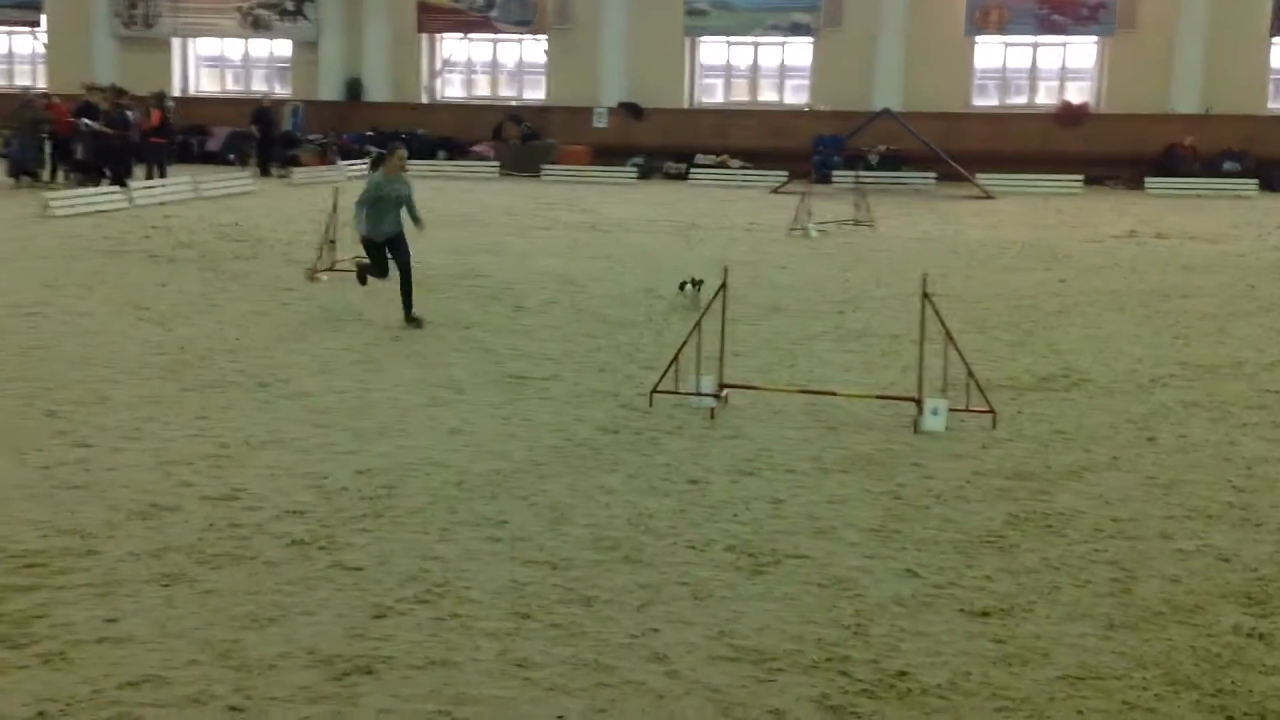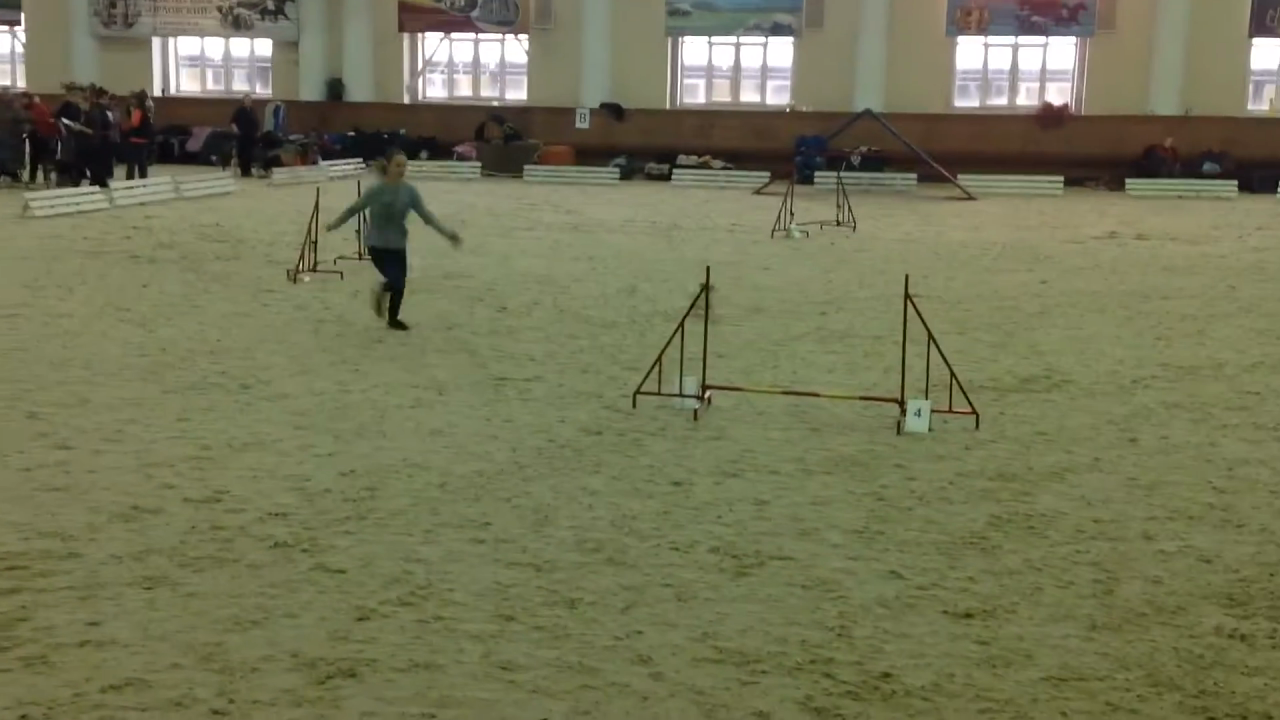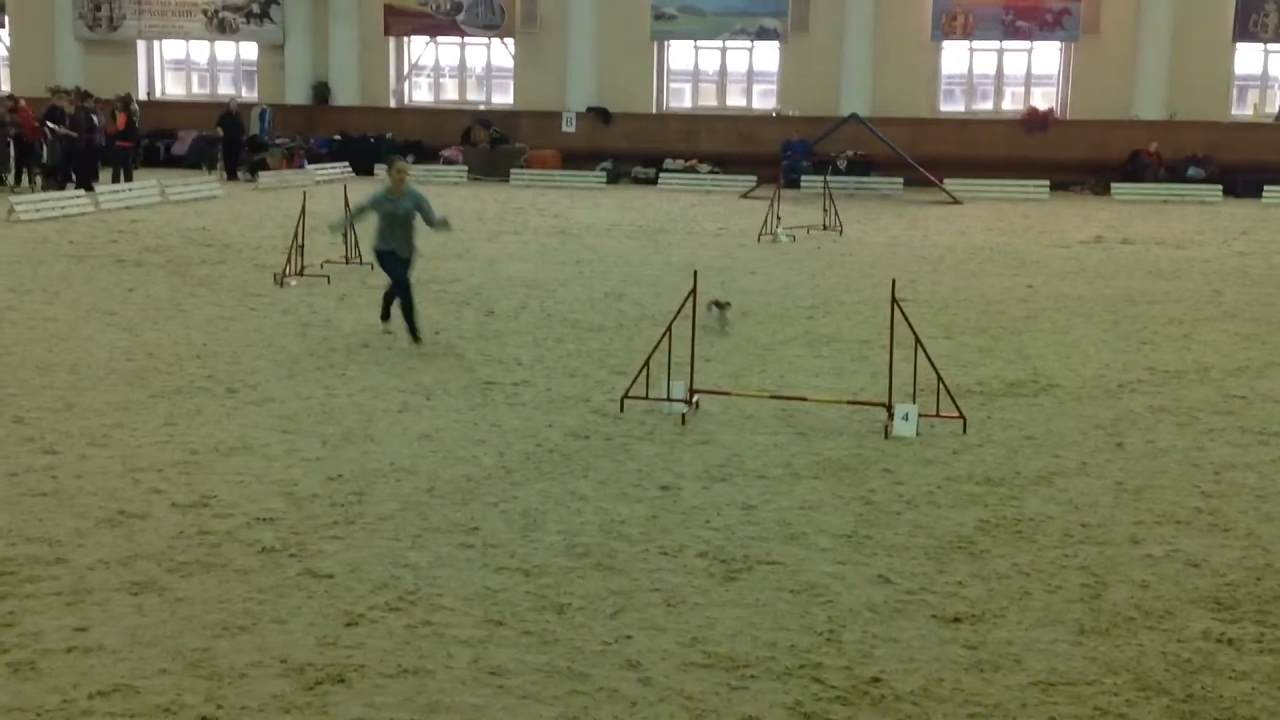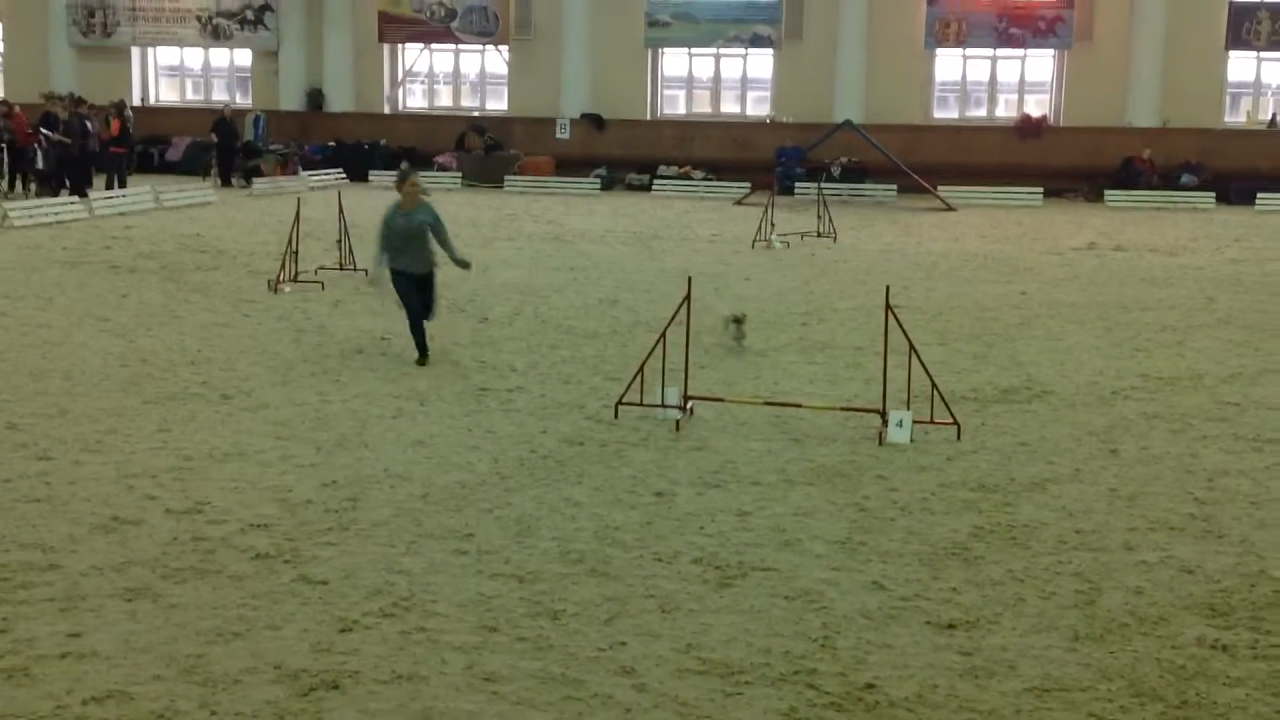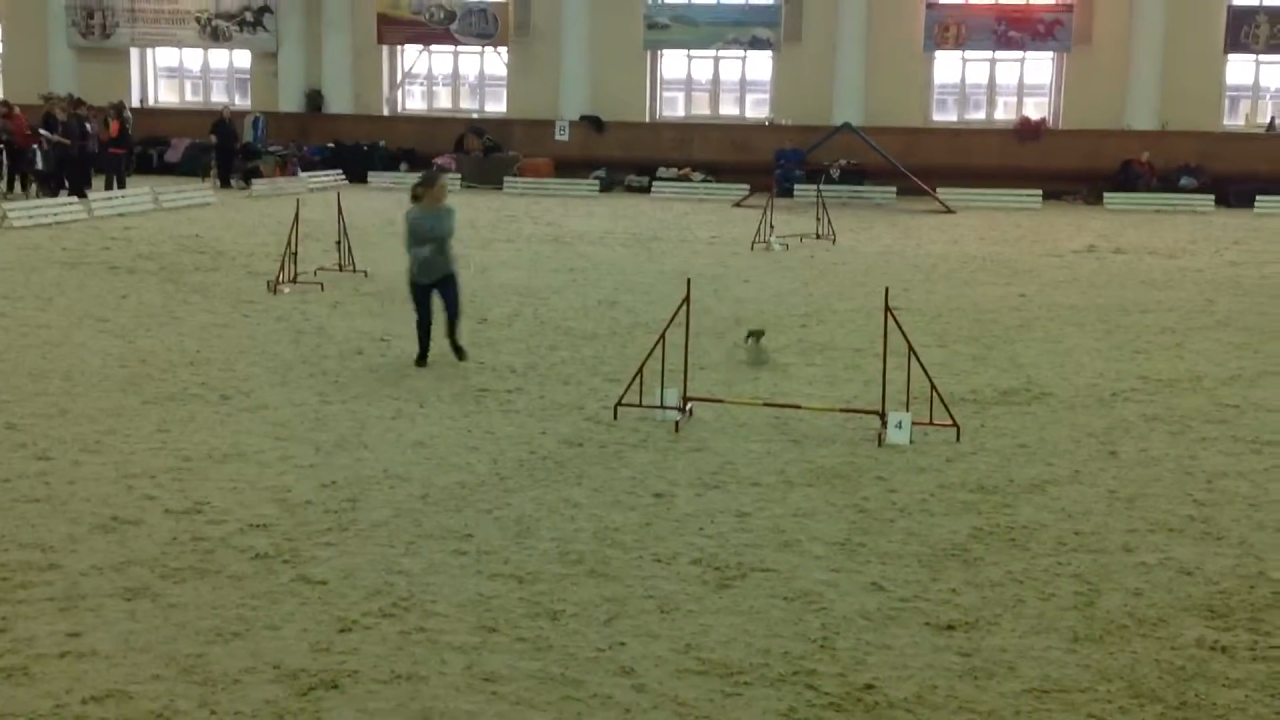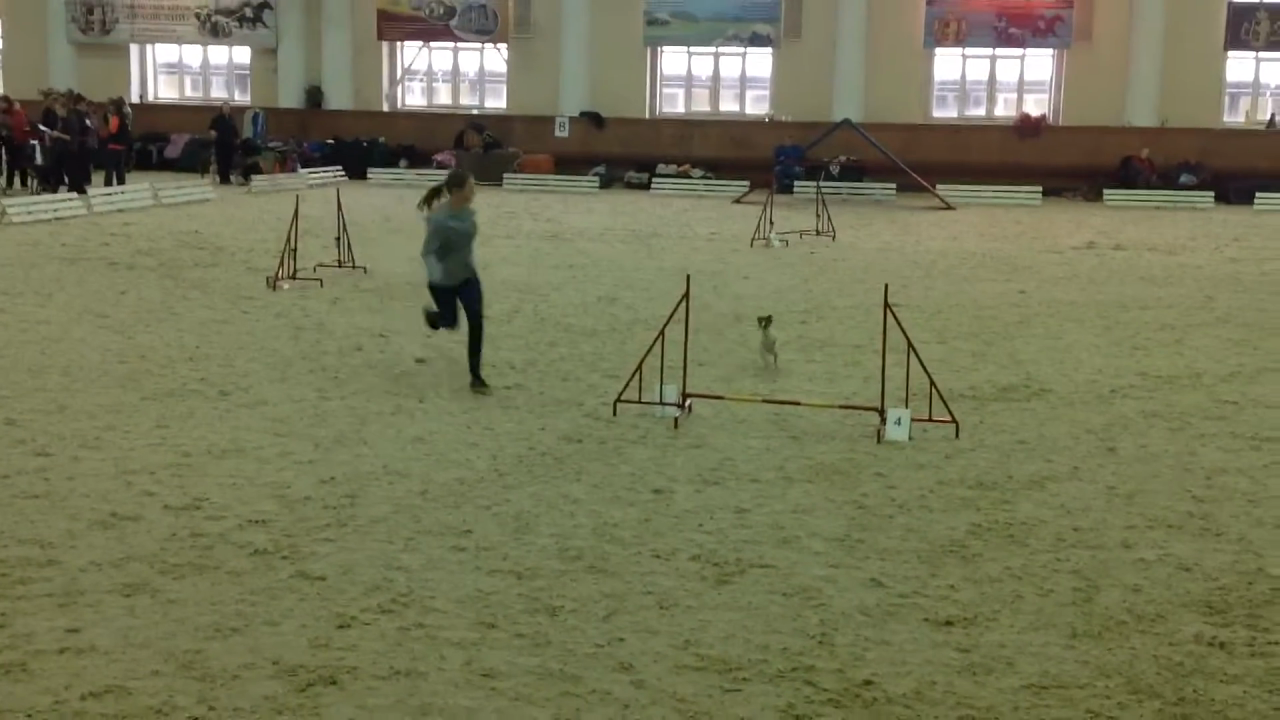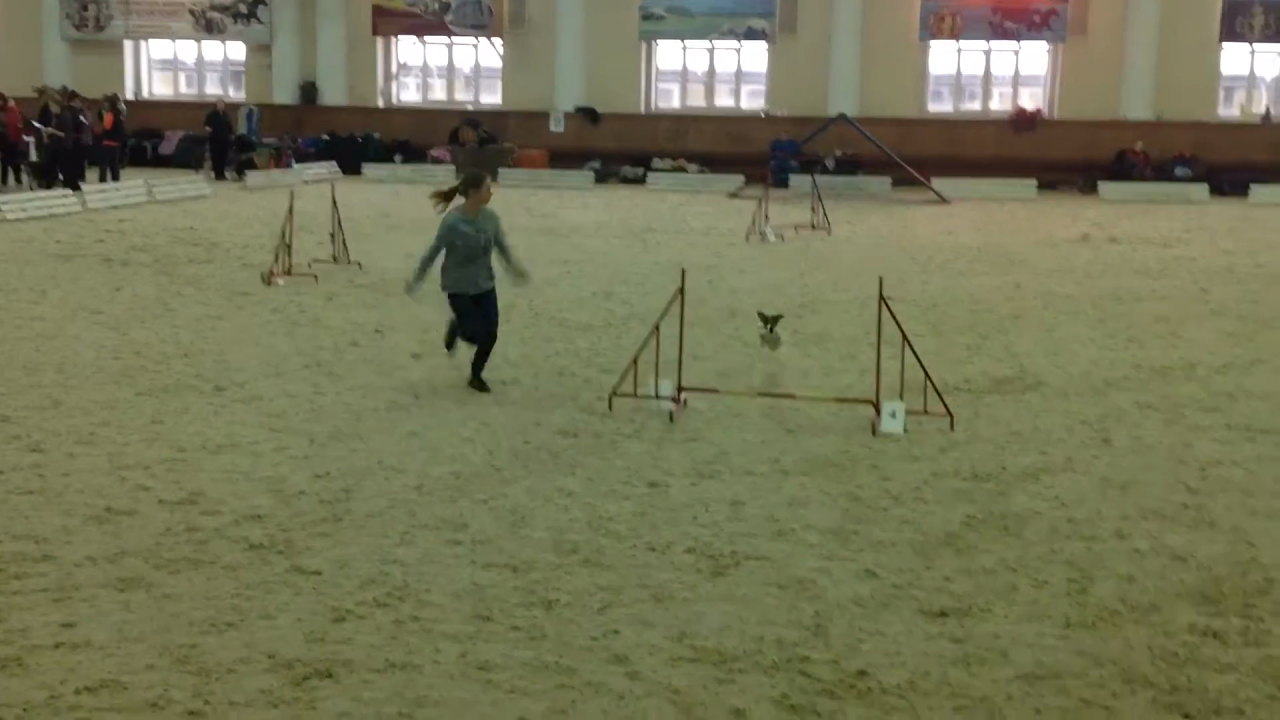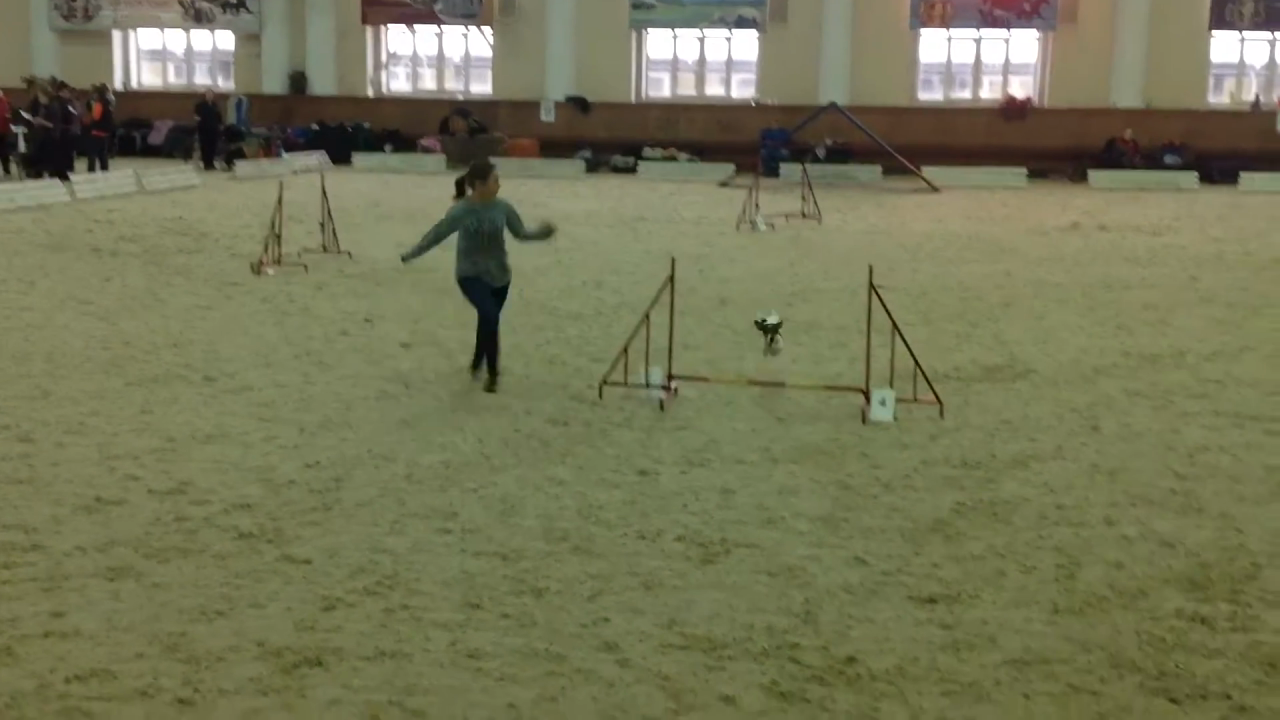
dt=0.1s
person 1, frame 1
left shoulder: (404, 182)
right shoulder: (376, 181)
left elbow: (409, 203)
right elbow: (360, 204)
left wrist: (416, 219)
right wrist: (361, 227)
left hip: (395, 231)
right hip: (373, 234)
left knee: (405, 269)
right knee: (381, 272)
left ankle: (408, 314)
right ankle: (362, 267)
person 1, frame 2
left shoulder: (409, 191)
right shoulder: (376, 191)
left elbow: (425, 214)
right elbow: (355, 208)
left wrist: (446, 232)
right wrist: (337, 223)
left hip: (398, 243)
right hip: (378, 245)
left knee: (399, 282)
right knee: (396, 281)
left ankle: (393, 318)
right ankle: (380, 294)
person 1, frame 3
left shoulder: (415, 196)
right shoulder: (380, 197)
left elbow: (430, 219)
right elbow: (360, 210)
left wrist: (440, 223)
right wrist: (341, 223)
left hip: (405, 250)
right hip: (385, 250)
left knee: (396, 285)
right knee: (403, 284)
left ankle: (385, 309)
right ankle: (413, 331)
person 1, frame 4
left shoulder: (426, 208)
right shoulder: (391, 214)
left elbow: (440, 234)
right elbow: (383, 246)
left wrist: (455, 257)
right wrist: (377, 269)
left hip: (425, 267)
right hip: (400, 269)
left knee: (426, 310)
right knee: (413, 310)
right ankle: (422, 351)
person 1, frame 5
left shoulder: (447, 211)
right shoulder: (414, 218)
right elbow: (412, 250)
right wrist: (426, 253)
left hip: (445, 271)
right hip: (421, 275)
left knee: (454, 311)
right knee: (425, 318)
left ankle: (452, 338)
right ankle: (422, 352)
person 1, frame 6
left shoulder: (469, 213)
right shoulder: (438, 219)
right elbow: (427, 253)
right wrist: (435, 273)
left hip: (467, 274)
right hip: (442, 279)
left knee: (476, 320)
right knee: (451, 322)
left ankle: (476, 376)
right ankle: (431, 313)
person 1, frame 7
left shoulder: (490, 217)
right shoulder: (452, 222)
left elbow: (500, 244)
right elbow: (432, 252)
left wrist: (513, 266)
right wrist: (416, 279)
left hip: (484, 283)
right hip: (458, 286)
left knee: (490, 334)
right knee: (476, 335)
left ankle: (475, 376)
right ankle: (455, 326)
person 1, frame 8
left shoulder: (503, 207)
right shoulder: (459, 212)
left elbow: (521, 233)
right elbow: (437, 234)
left wrist: (542, 233)
right wrist: (412, 253)
left hip: (499, 274)
right hip: (471, 275)
left knee: (490, 320)
right knee: (489, 316)
left ankle: (477, 363)
right ankle: (492, 370)
